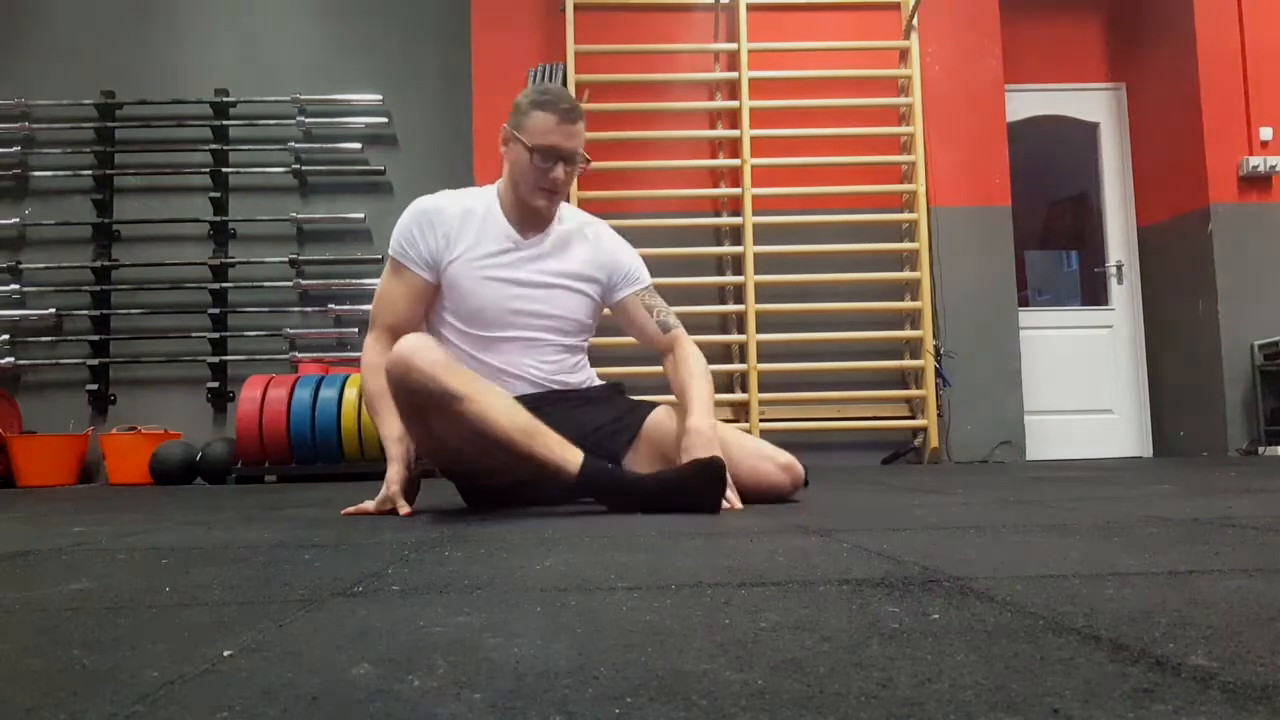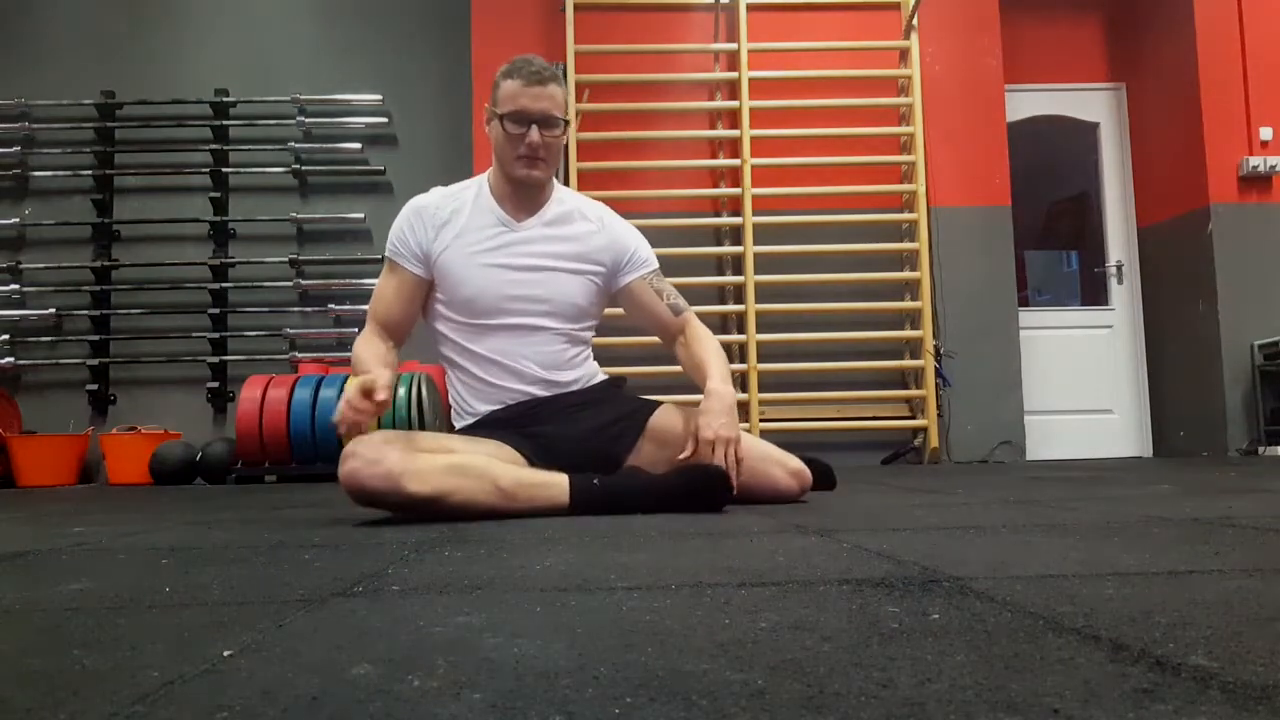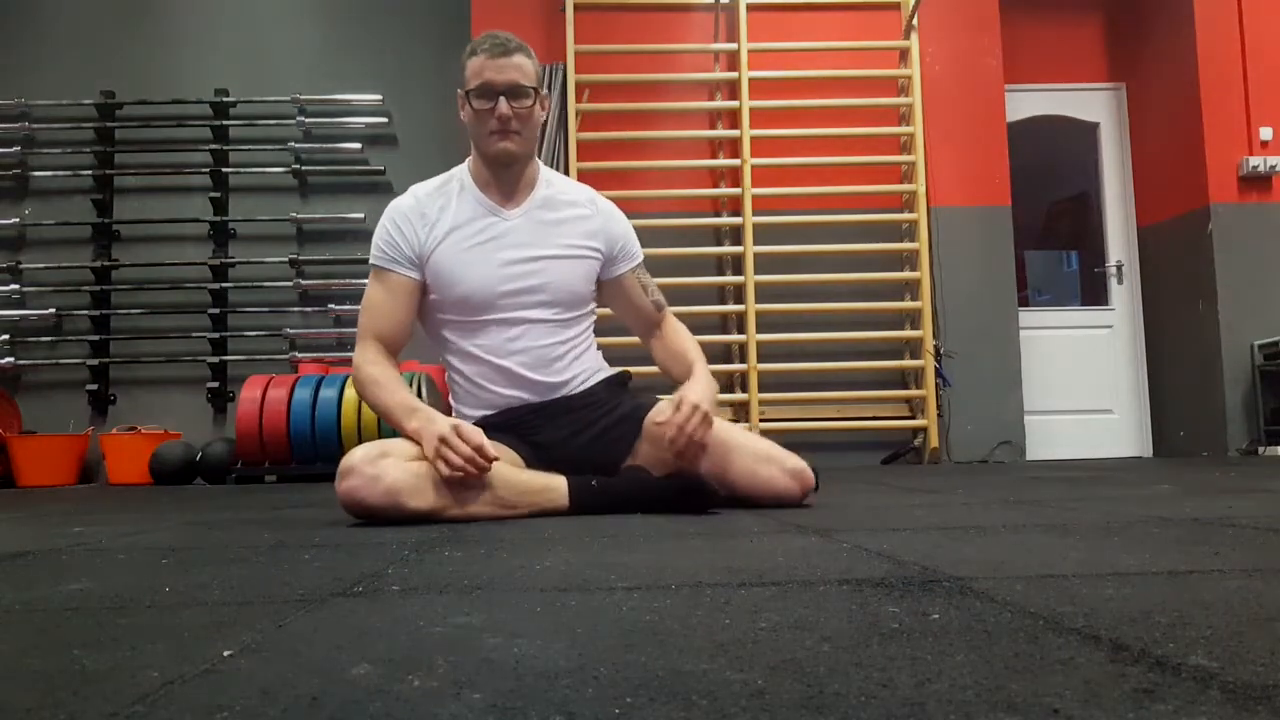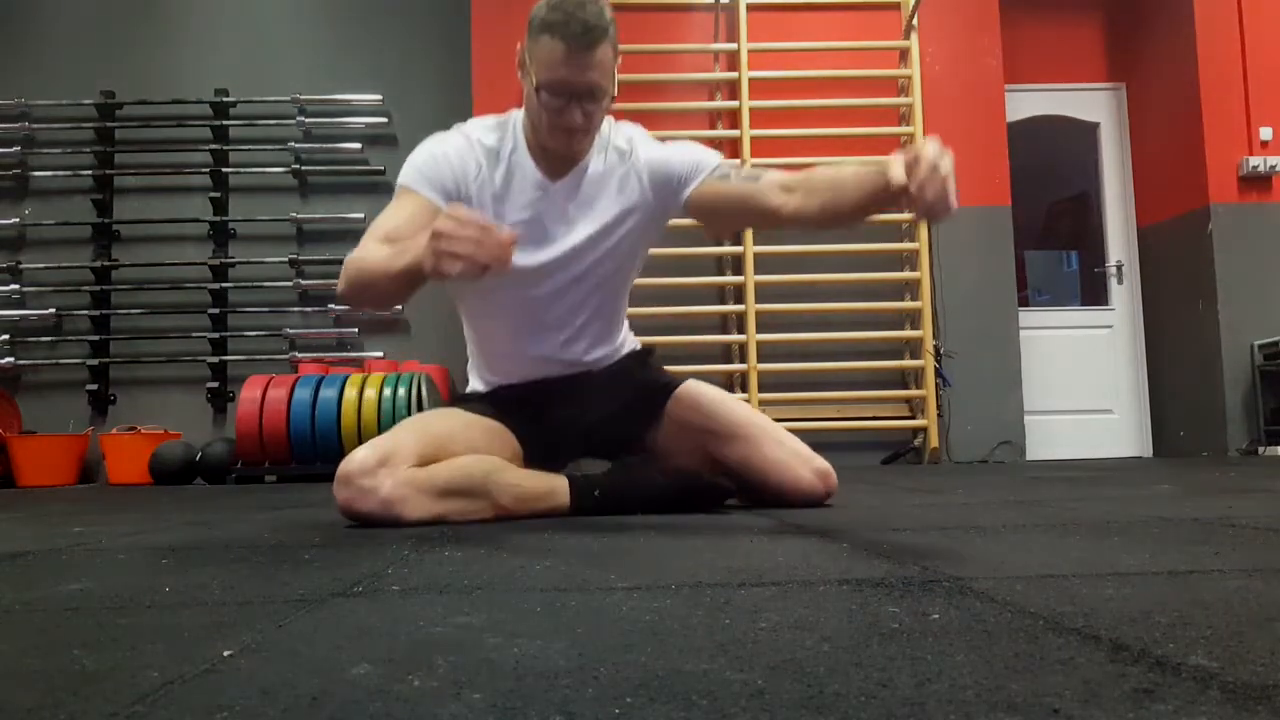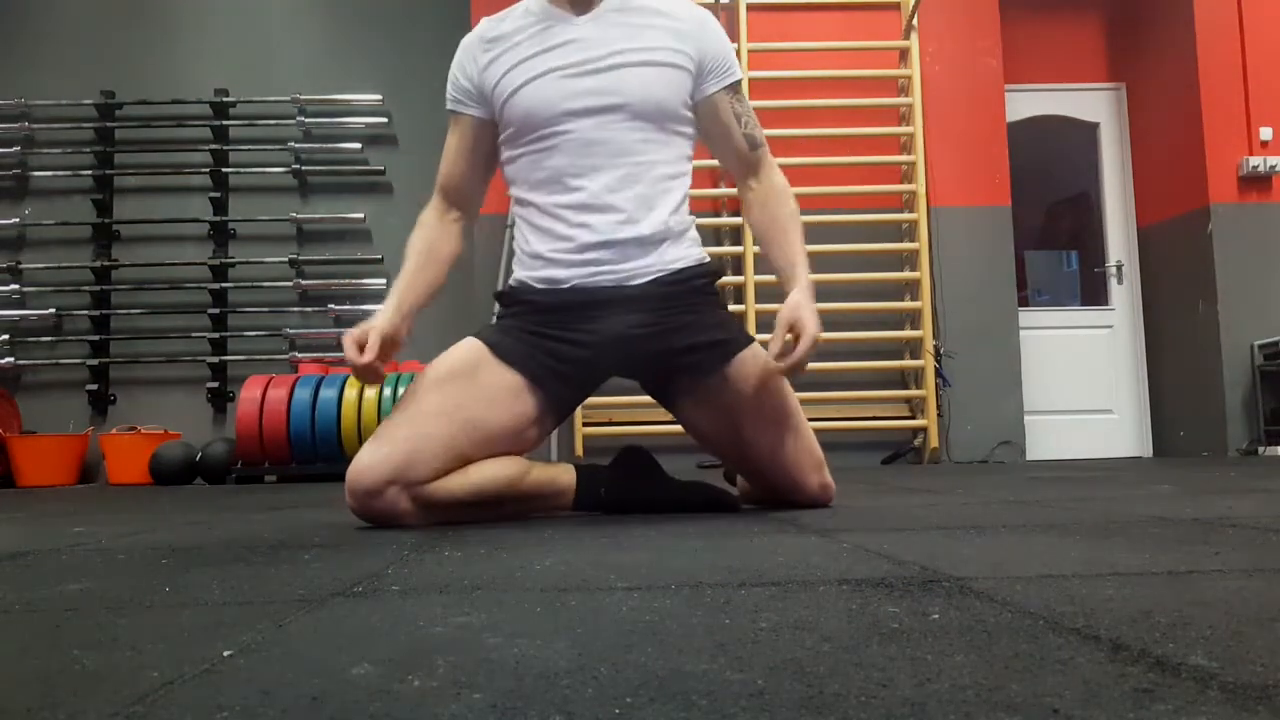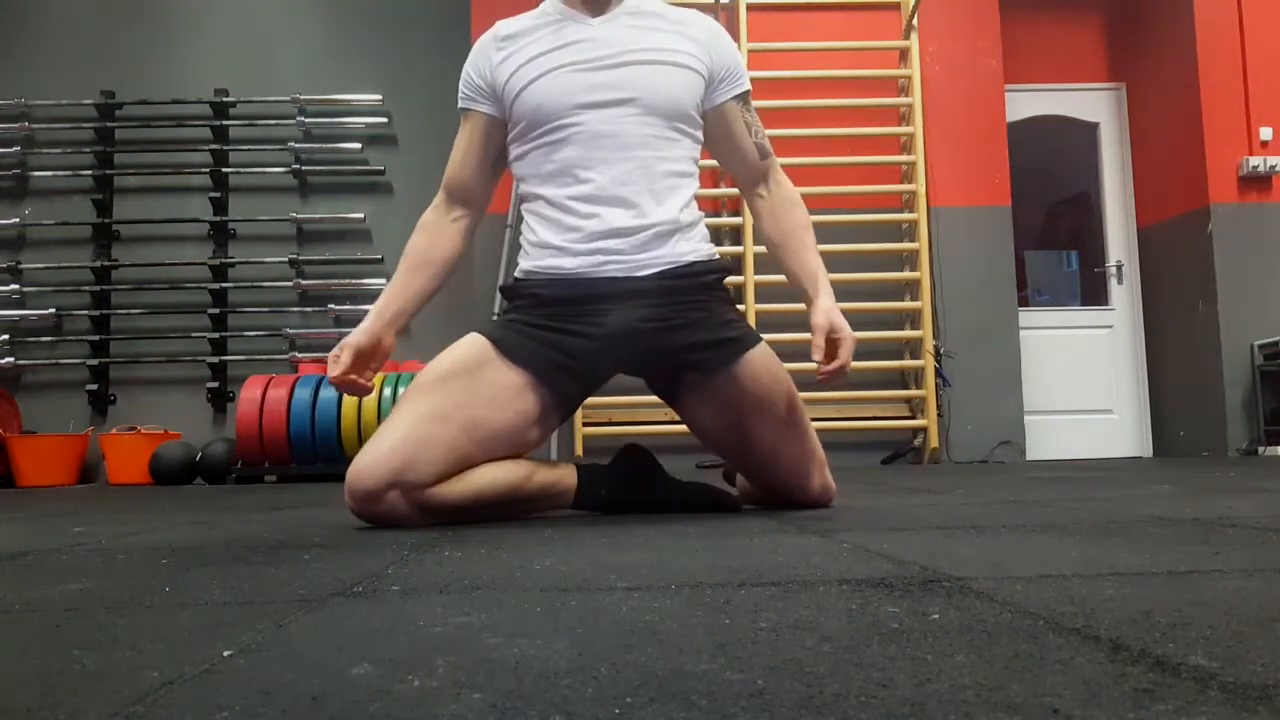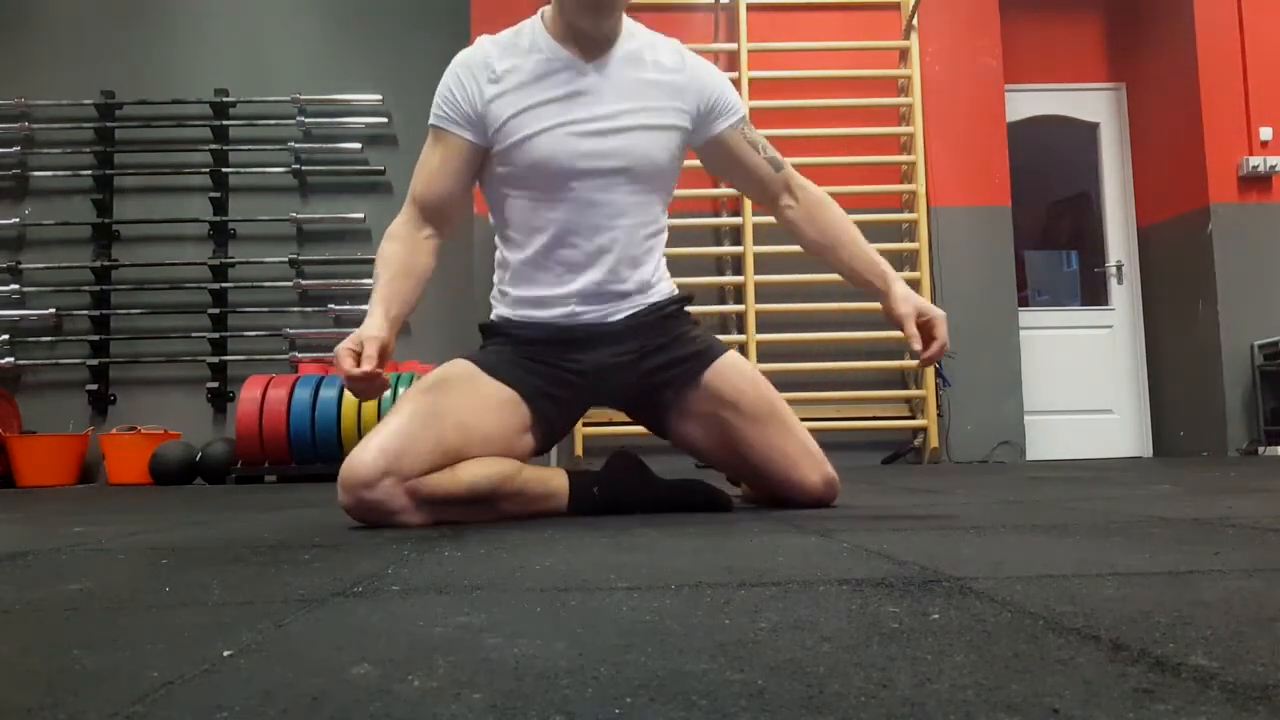
dt=0.7s
person 1, frame 1
left shoulder: (602, 245)
right shoulder: (435, 220)
left elbow: (676, 345)
right elbow: (382, 343)
left wrist: (700, 427)
right wrist: (399, 458)
left hip: (592, 414)
right hip: (491, 438)
left knee: (782, 474)
right knee: (412, 356)
right ankle: (625, 482)
person 1, frame 2
left shoulder: (604, 229)
right shoulder: (429, 218)
left elbow: (684, 329)
right elbow: (381, 333)
left wrist: (719, 390)
right wrist: (374, 377)
left hip: (597, 411)
right hip: (494, 435)
left knee: (788, 477)
right knee: (363, 463)
right ankle: (610, 491)
person 1, frame 3
left shoulder: (594, 213)
right shoulder: (414, 216)
left elbow: (658, 324)
right elbow: (373, 352)
left wrist: (698, 378)
right wrist: (424, 421)
left hip: (600, 407)
right hip: (494, 435)
left knee: (788, 479)
right knee: (360, 479)
right ankle: (609, 491)
person 1, frame 4
left shoulder: (649, 165)
right shoulder: (454, 159)
left elbow: (787, 198)
right elbow: (357, 280)
left wrist: (892, 177)
right wrist: (423, 254)
left hip: (618, 380)
right hip: (505, 402)
left knee: (810, 482)
right knee: (364, 486)
right ankle: (602, 494)
person 1, frame 5
right shoulder: (487, 47)
left elbow: (755, 174)
right elbow: (451, 207)
left wrist: (799, 286)
right wrist: (394, 313)
left hip: (675, 297)
right hip: (547, 311)
left knee: (807, 488)
right knee: (374, 487)
right ankle: (605, 488)
person 1, frame 6
right shoulder: (501, 48)
left elbow: (764, 184)
right elbow: (456, 207)
left wrist: (820, 294)
right wrist: (379, 322)
left hip: (684, 294)
right hip: (552, 304)
left knee: (807, 487)
right knee: (375, 488)
right ankle: (604, 486)
person 1, frame 7
left shoulder: (687, 74)
right shoulder: (481, 71)
left elbow: (788, 195)
right elbow: (420, 223)
left wrist: (892, 286)
right wrist: (379, 319)
left hip: (654, 329)
right hip: (530, 343)
left knee: (811, 485)
right knee: (368, 485)
right ankle: (600, 493)
